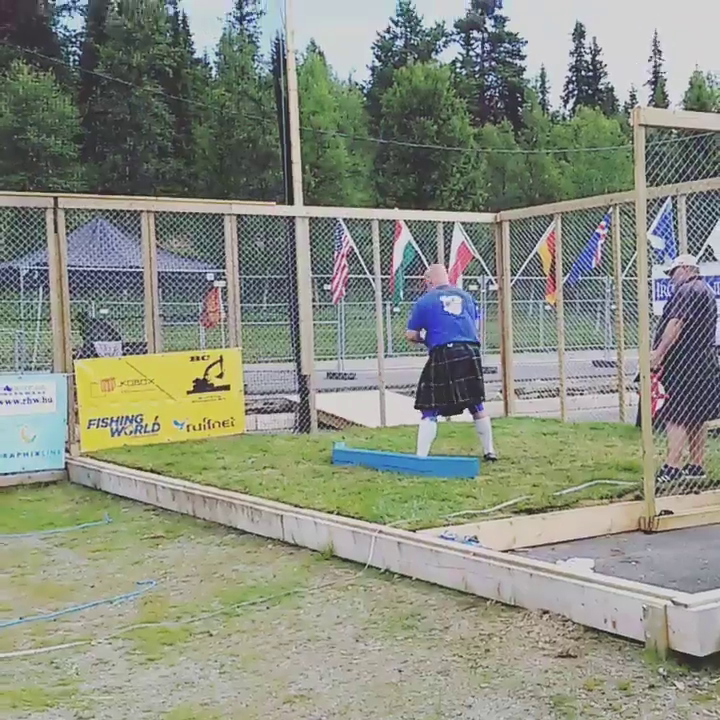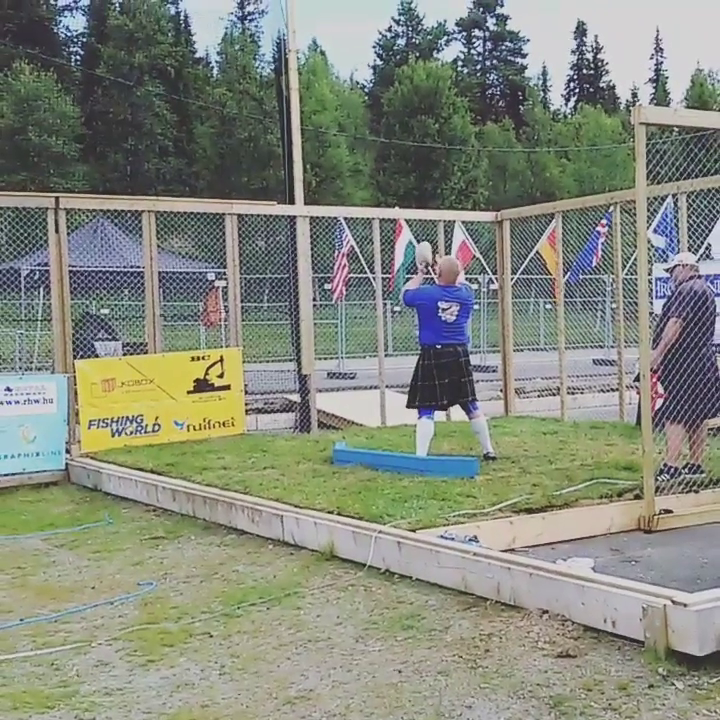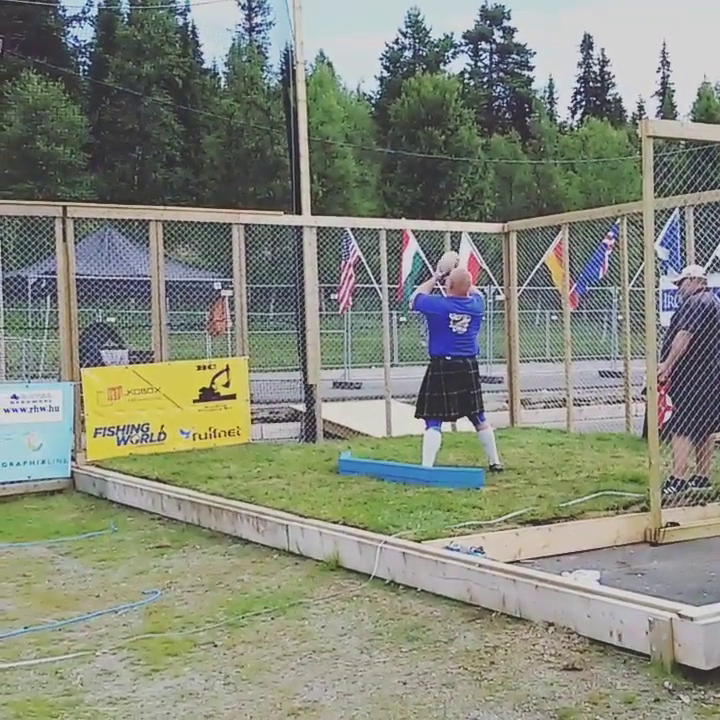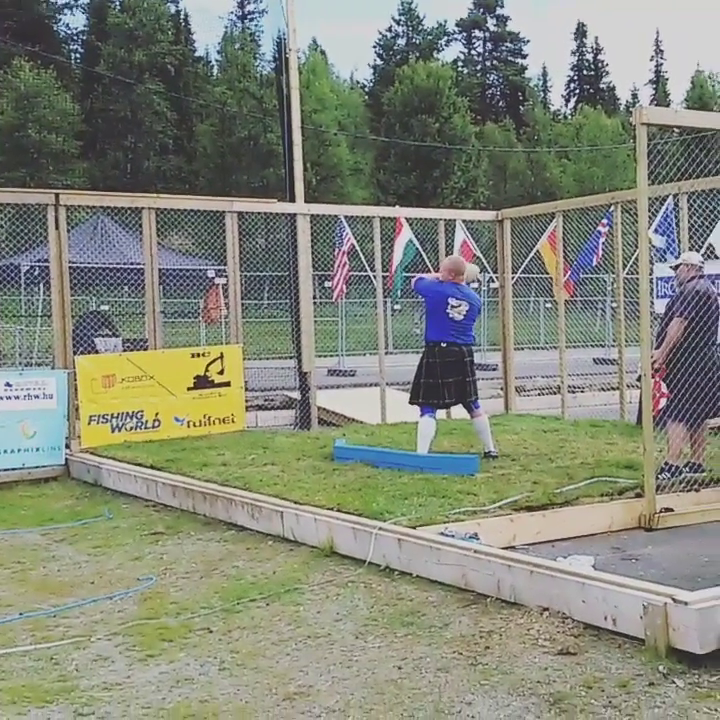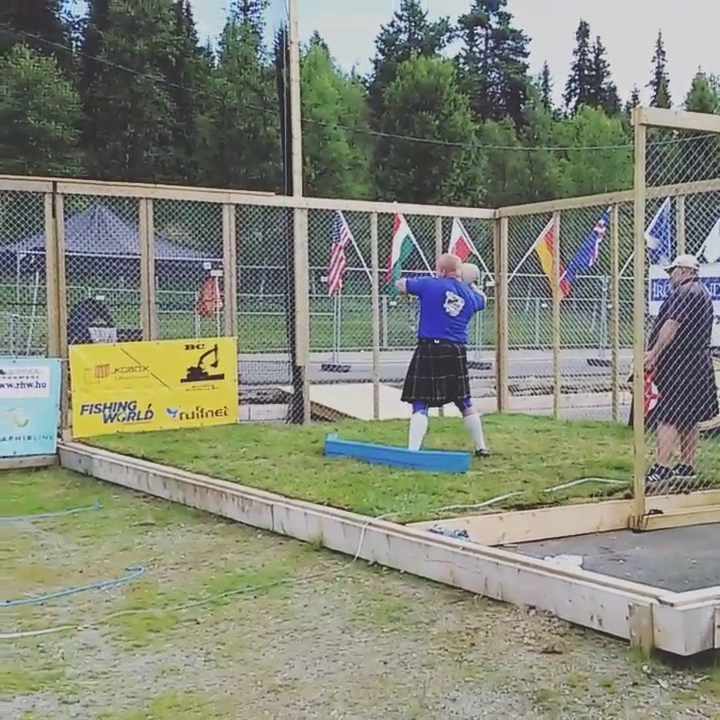
dt=1s
person 1, frame 1
left shoulder: (687, 291)
left elbow: (676, 323)
left wrist: (658, 352)
left hip: (685, 362)
left knee: (676, 416)
right knee: (696, 416)
left ankle: (672, 469)
right ankle: (696, 467)
person 1, frame 2
left shoulder: (687, 289)
left elbow: (676, 322)
left wrist: (658, 352)
left hip: (684, 361)
left knee: (675, 414)
right knee: (697, 415)
left ankle: (671, 468)
right ankle: (695, 466)
person 1, frame 3
left shoulder: (696, 302)
left elbow: (685, 335)
left wrist: (667, 364)
left hip: (692, 374)
left knee: (682, 427)
left ankle: (678, 480)
person 1, frame 4
left shoulder: (692, 290)
left elbow: (680, 322)
left wrist: (662, 351)
left hip: (687, 361)
left knee: (677, 413)
right knee: (697, 414)
left ankle: (672, 467)
right ankle: (697, 464)
person 1, frame 5
left shoulder: (685, 292)
left elbow: (673, 323)
left wrist: (654, 352)
left hip: (679, 363)
right hip: (697, 362)
left knee: (667, 416)
right knee: (689, 416)
left ankle: (662, 468)
right ankle: (687, 466)
person 2, frame 1
left shoulder: (424, 301)
right shoulder: (466, 296)
left elbow: (411, 335)
right elbow: (476, 328)
left wrist: (425, 339)
left hip: (443, 356)
right hip: (470, 353)
left knee: (431, 411)
right knee: (476, 406)
left ankle: (421, 457)
right ankle: (489, 452)
person 2, frame 2
left shoulder: (424, 294)
right shoulder: (466, 294)
left elbow: (405, 295)
right elbow: (461, 283)
left wrist: (420, 274)
right wrist: (448, 268)
left hip: (432, 357)
right hip: (459, 355)
left knee: (426, 410)
right knee: (471, 406)
left ankle: (421, 457)
right ankle: (488, 450)
person 2, frame 3
left shoulder: (436, 305)
right shoulder: (476, 305)
left elbow: (415, 298)
right elbow: (475, 292)
left wrist: (434, 279)
right wrist: (459, 276)
left hip: (442, 369)
right hip: (469, 368)
left knee: (433, 421)
right knee: (479, 417)
left ankle: (427, 468)
right ankle: (495, 462)
person 2, frame 4
left shoulder: (435, 289)
right shoulder: (474, 298)
left elbow: (416, 281)
left wrist: (437, 277)
right wrist: (463, 283)
left hip: (437, 354)
right hip: (463, 355)
left knee: (428, 408)
right knee: (472, 404)
left ankle: (421, 455)
right ankle: (490, 449)
person 2, frame 5
left shoulder: (432, 285)
right shoulder: (470, 294)
left elbow: (401, 284)
right elbow: (481, 299)
right wrist: (472, 284)
left hip: (431, 352)
right hip: (457, 352)
left knee: (422, 404)
right knee: (466, 403)
left ankle: (414, 452)
right ankle: (482, 448)
